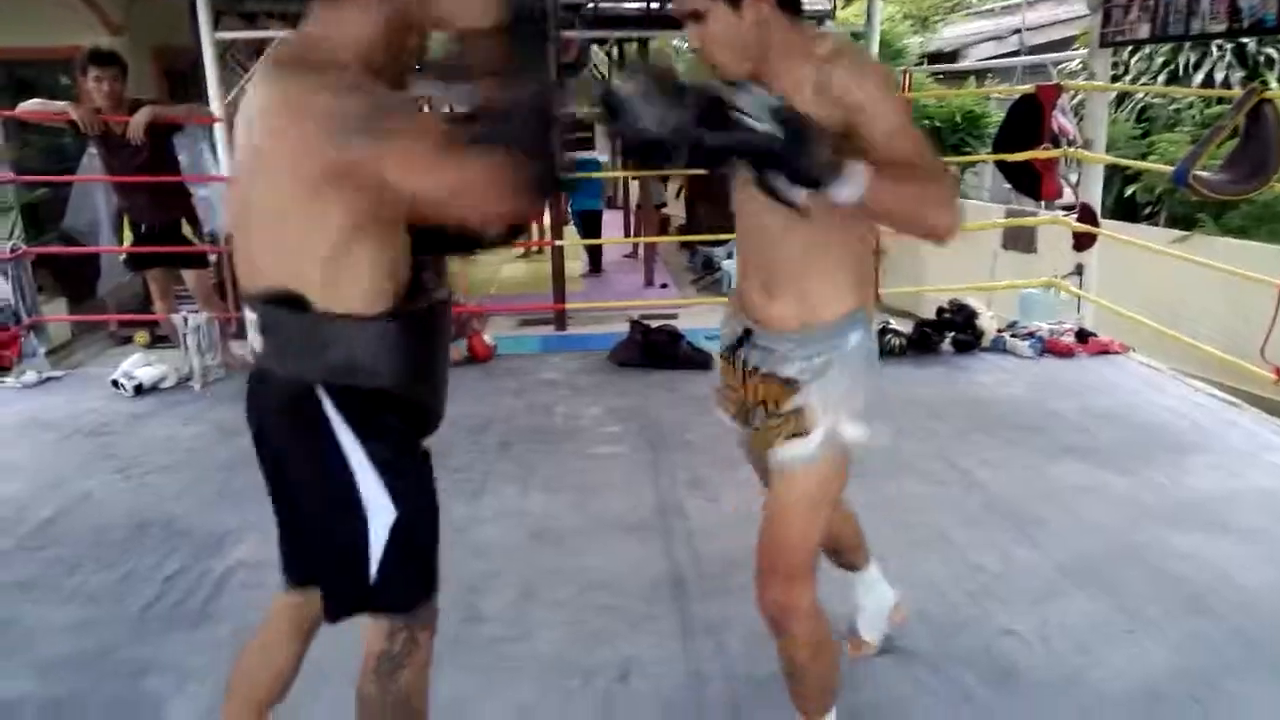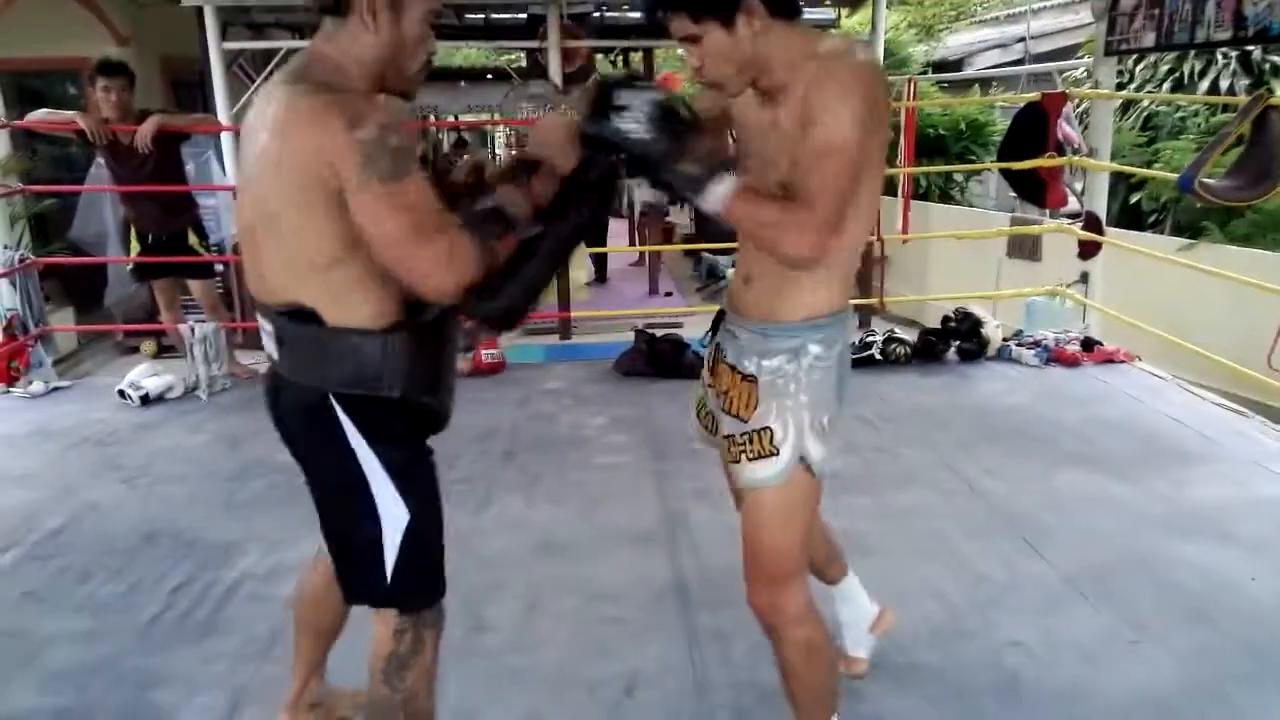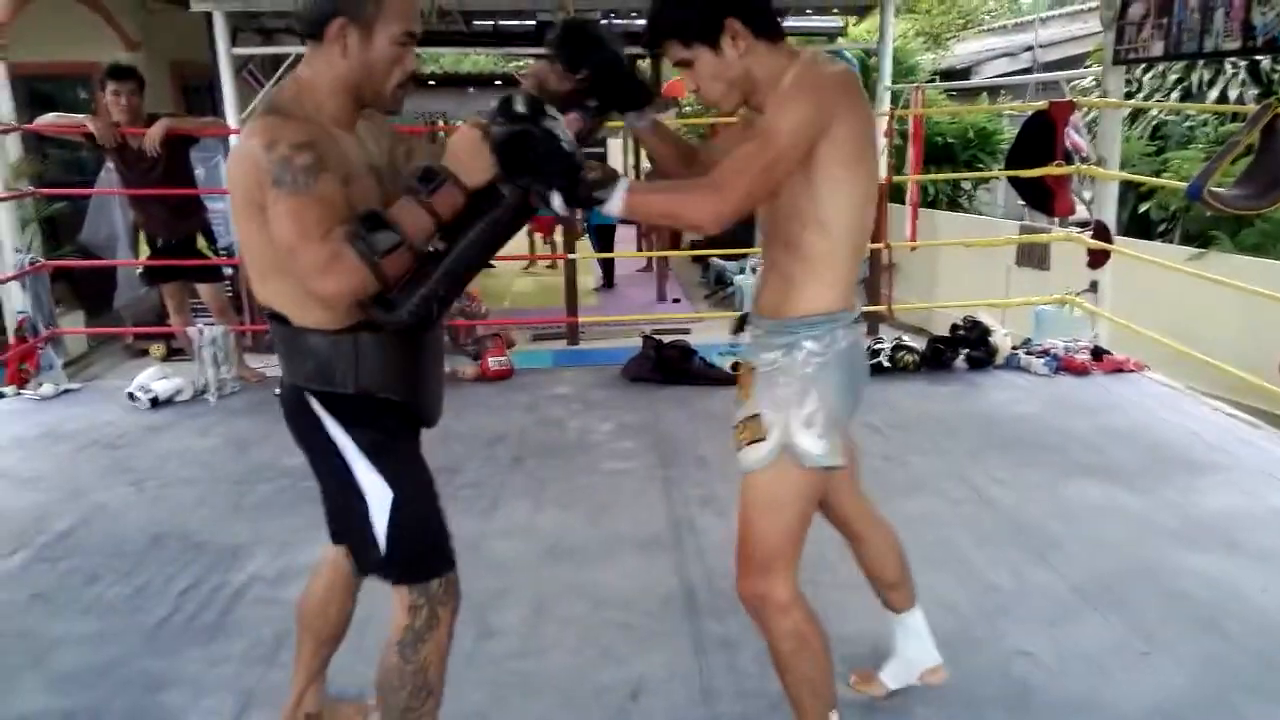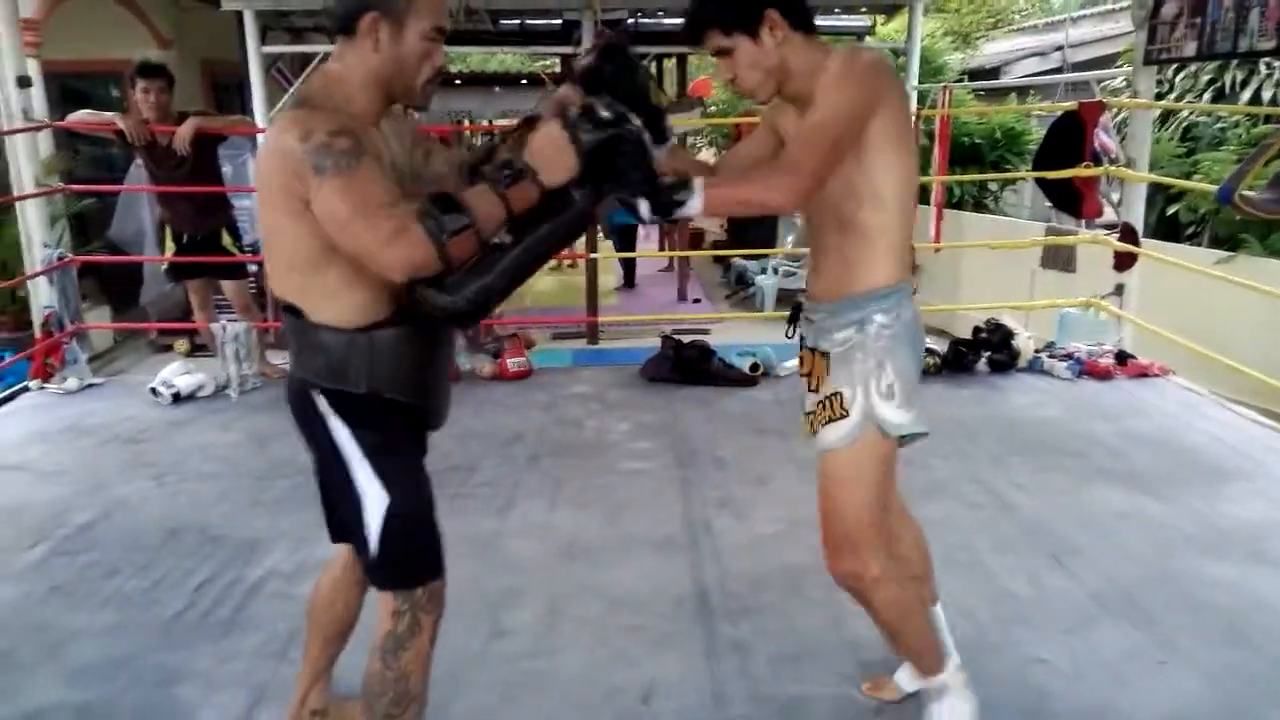
dt=0.3s
person 1, frame 1
left shoulder: (297, 85)
right shoulder: (329, 101)
right elbow: (489, 200)
left hip: (306, 386)
right hip: (344, 395)
left knee: (311, 588)
right knee: (403, 612)
person 1, frame 2
left shoulder: (288, 98)
right shoulder: (357, 121)
right elbow: (446, 274)
right wrist: (542, 172)
left hip: (315, 383)
right hip: (358, 396)
left knee: (351, 550)
right knee: (411, 610)
person 1, frame 3
left shoulder: (348, 129)
right shoulder: (287, 140)
left elbow: (413, 195)
right elbow: (337, 274)
left wrist: (496, 140)
right wrist: (454, 182)
left hip: (356, 386)
right hip: (347, 396)
left knee: (353, 548)
right knee: (428, 590)
person 1, frame 4
left shoulder: (376, 124)
right shoulder: (315, 134)
left elbow: (449, 186)
right elbow: (397, 248)
left wrist: (540, 134)
right wrist: (531, 177)
left hip: (365, 385)
right hip: (353, 393)
left knee: (363, 553)
right knee: (414, 592)
person 2, frame 1
left shoulder: (843, 77)
right shoulder: (746, 79)
left elbow: (938, 214)
left wrist: (825, 167)
left hip: (820, 356)
right hip: (744, 342)
left knee: (782, 587)
right knee: (795, 496)
right ankle: (876, 600)
person 2, frame 2
left shoulder: (845, 78)
right shoulder: (758, 88)
left elbow: (807, 240)
right elbow: (701, 132)
left wrist: (700, 177)
right wrist: (663, 124)
left hip: (794, 357)
right hip: (739, 340)
left knee: (772, 590)
right knee: (771, 510)
right ankle: (858, 611)
person 2, frame 3
left shoulder: (815, 86)
right shoulder: (776, 103)
left elbow: (712, 205)
right elbow: (697, 167)
left wrist: (594, 188)
right wrist: (629, 107)
left hip: (804, 351)
right hip: (793, 344)
left knee: (765, 582)
right knee: (845, 506)
right ankle: (917, 651)
person 2, frame 4
left shoulder: (858, 71)
right shoulder: (792, 107)
left elbow: (786, 188)
right elbow: (719, 178)
left wrist: (670, 195)
left hip: (868, 330)
right hip: (826, 326)
left knee: (852, 554)
right knee: (876, 508)
right ankle: (925, 655)
person 3, frame 1
left shoulder: (149, 114)
right shoulder: (89, 119)
left elbow: (203, 114)
right elbow: (24, 109)
left wrist: (151, 111)
right wrist: (70, 108)
left hip: (177, 216)
right hip: (138, 222)
left knee: (204, 292)
right knee: (161, 293)
left ankle: (224, 350)
person 3, frame 2
left shoulder: (157, 123)
right shoulder: (96, 129)
left elbow: (211, 123)
right elbow: (33, 119)
left wrist: (160, 120)
right wrist: (78, 117)
left hip: (183, 226)
right hip: (144, 231)
left knee: (209, 301)
right knee: (167, 303)
left ankle: (231, 361)
person 3, frame 3
left shoulder: (166, 127)
right shoulder: (105, 134)
left elbow: (219, 126)
right elbow: (42, 123)
left wrist: (168, 123)
right wrist: (87, 121)
left hip: (191, 230)
right hip: (153, 235)
left knee: (218, 304)
right knee: (176, 307)
left ankle: (239, 364)
person 3, frame 4
left shoulder: (195, 125)
right shoulder: (137, 133)
left elbow: (247, 125)
right elbow: (73, 120)
left wrist: (196, 123)
right wrist: (116, 117)
left hip: (217, 228)
right hip: (179, 232)
left knee: (243, 303)
right knee: (200, 304)
left ankle: (261, 360)
